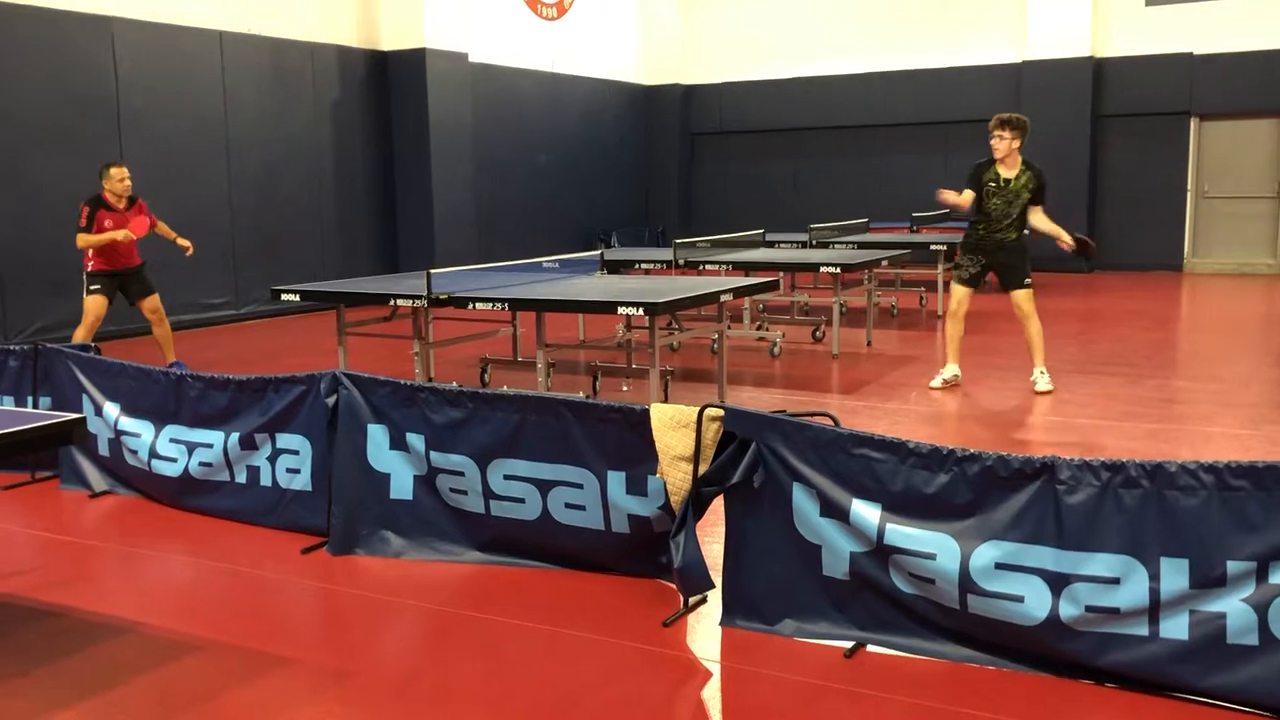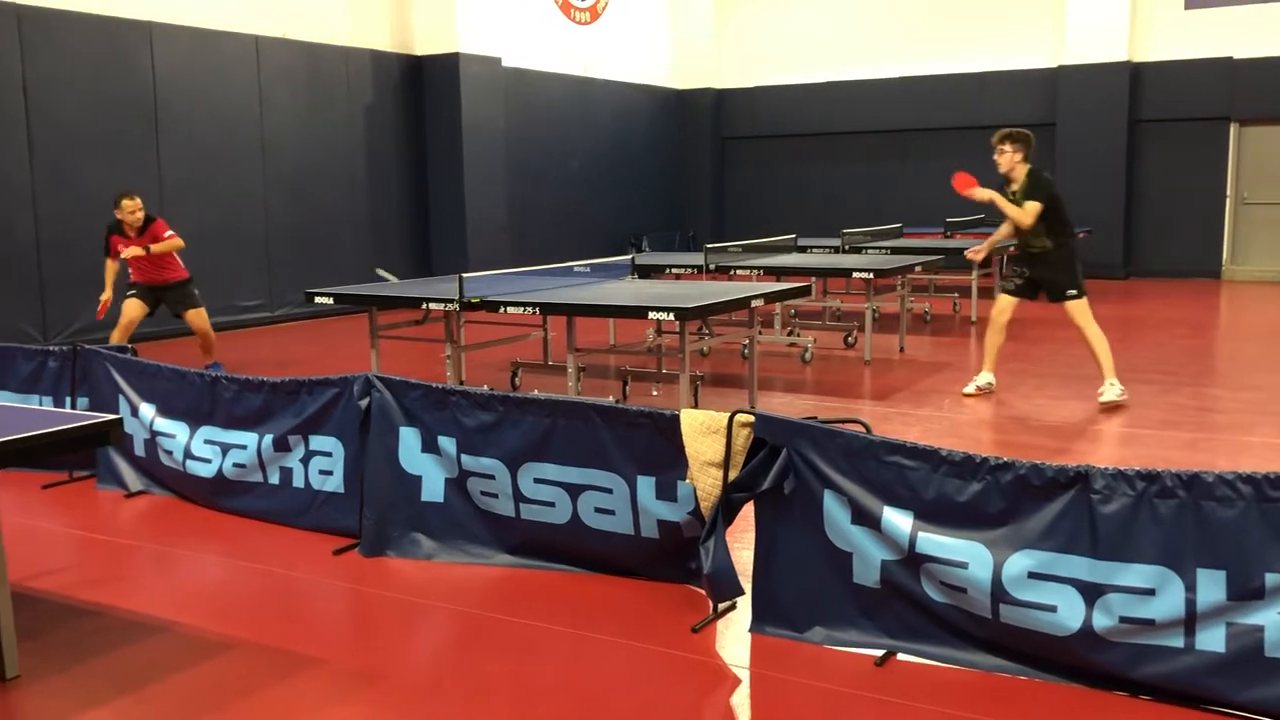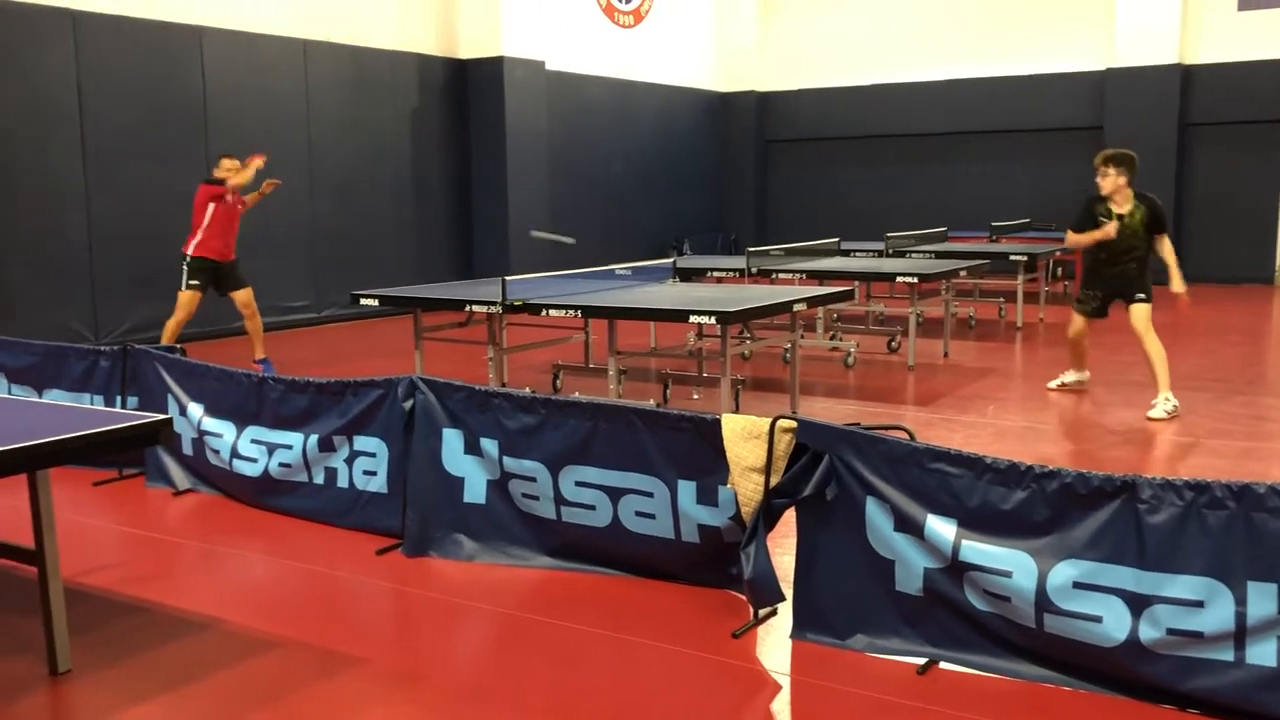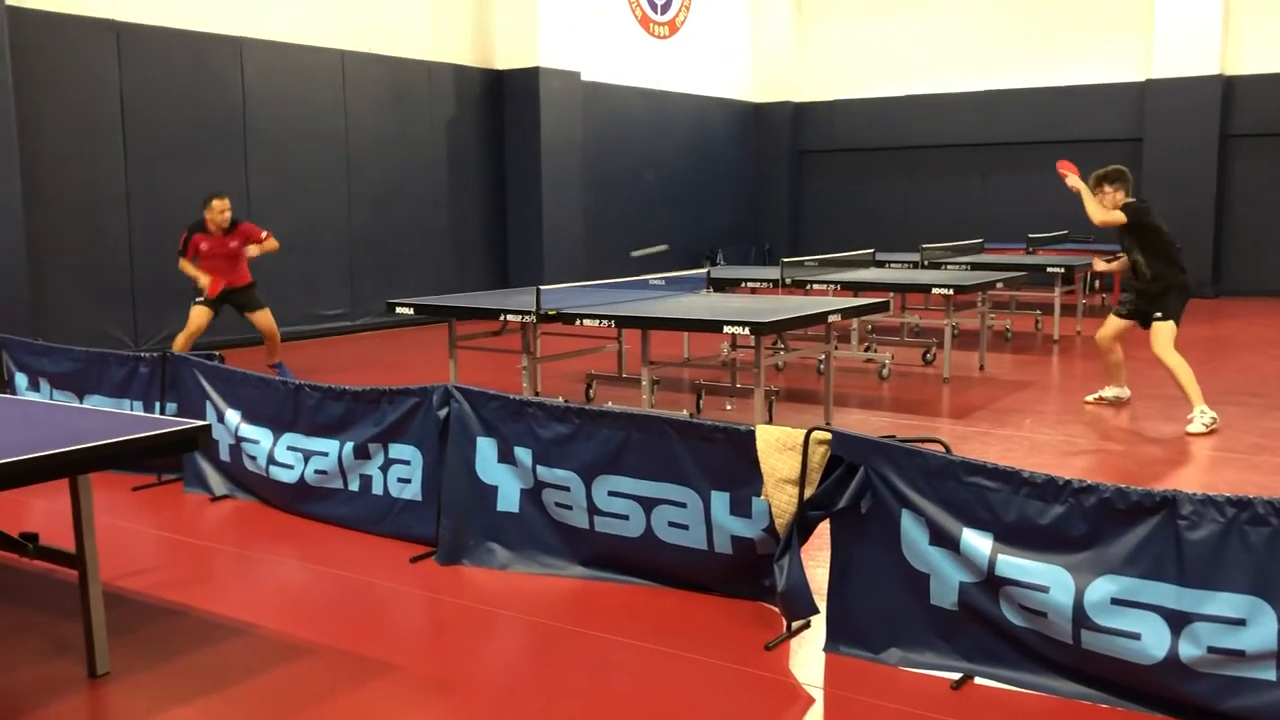
dt=0.5s
person 1, frame 1
left shoulder: (1033, 176)
right shoulder: (981, 170)
left elbow: (1035, 216)
right elbow: (966, 204)
left wrist: (1059, 233)
right wrist: (953, 200)
left hip: (1011, 248)
right hip: (976, 245)
left knee: (1025, 310)
right knee: (955, 308)
left ankle: (1039, 372)
right ankle: (951, 370)
person 1, frame 2
left shoulder: (1039, 181)
right shoulder: (1007, 186)
left elbow: (1025, 220)
left wrist: (993, 196)
right wrist: (986, 245)
left hip: (1058, 256)
right hip: (1027, 257)
left knee: (1082, 320)
right knee: (998, 315)
left ankle: (1112, 383)
right ankle: (986, 377)
person 1, frame 3
left shoulder: (1148, 205)
right shoulder: (1093, 205)
left elbow: (1162, 239)
right elbow: (1070, 241)
left wrist: (1175, 274)
right wrist: (1098, 235)
left hip: (1133, 274)
right hip: (1098, 275)
left knee: (1142, 328)
right knee: (1074, 333)
left ankle: (1167, 399)
right ankle: (1079, 373)
person 1, frame 4
left shoulder: (1138, 210)
right shoulder: (1125, 216)
left elbow: (1098, 219)
left wrist: (1081, 186)
right wrist: (1108, 266)
left hip: (1168, 288)
right hip: (1143, 287)
left knee: (1161, 348)
right knee: (1104, 337)
left ankle: (1203, 412)
right ankle: (1118, 389)
person 2, frame 1
left shoulder: (136, 203)
right shoulder: (93, 207)
left elbow: (155, 225)
right elbow: (81, 242)
left wrist: (177, 238)
right wrist: (113, 234)
left hip: (132, 268)
right hip: (100, 271)
left knee: (157, 314)
right knee: (91, 319)
left ankle: (172, 363)
person 2, frame 2
left shoulder: (154, 224)
right shoulder: (113, 232)
left elbow: (178, 243)
right elbow: (112, 259)
left wrist: (145, 249)
right wrist: (108, 289)
left hip: (176, 282)
right hip: (143, 284)
left knee: (203, 330)
right knee: (126, 322)
left ankle: (211, 364)
person 2, frame 3
left shoulder: (233, 194)
right shoulder: (209, 187)
left elbow: (241, 206)
right elbow: (240, 181)
left wrist: (262, 191)
right wrist: (253, 165)
left hip: (226, 262)
right hip: (199, 260)
left knee: (250, 309)
right knee: (182, 315)
left ankle: (260, 359)
person 2, frame 4
left shoulder: (240, 227)
right shoulder: (194, 233)
left elbow: (272, 242)
right elbow: (183, 262)
left wrist: (258, 249)
right wrist: (201, 277)
left hip: (242, 287)
right hip: (210, 288)
left knee: (271, 330)
right knee: (194, 329)
left ankle: (275, 364)
